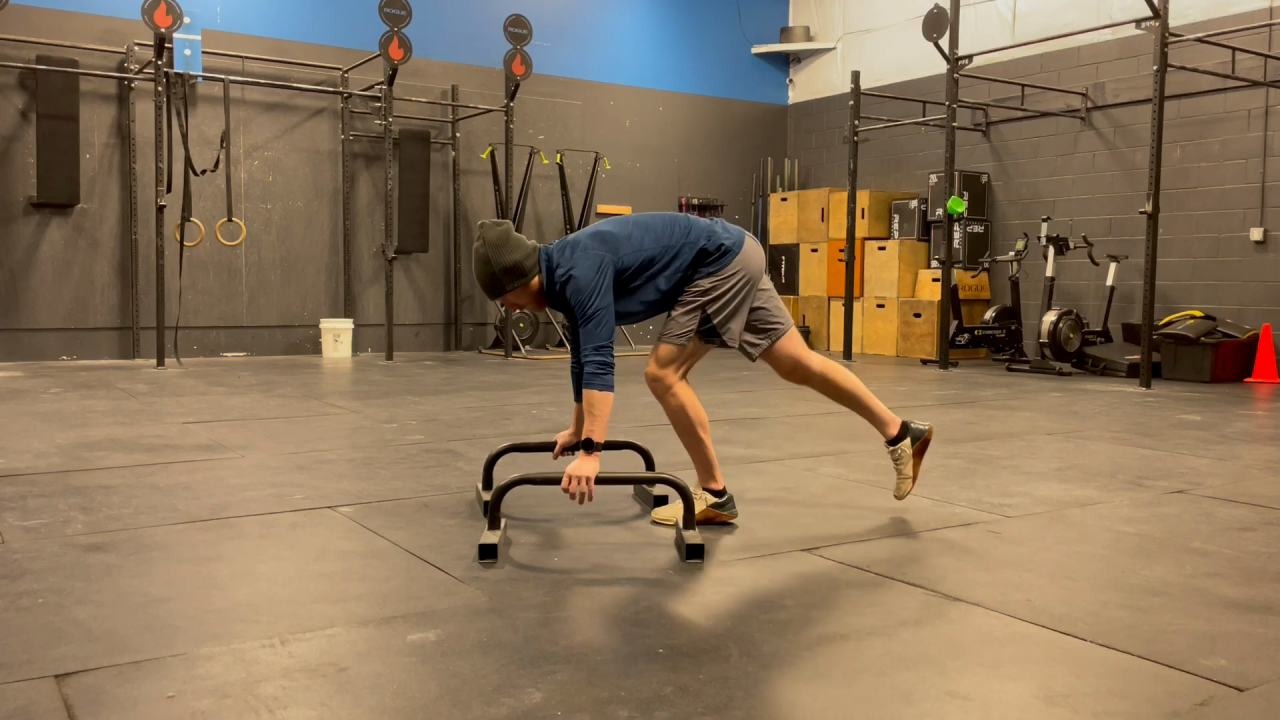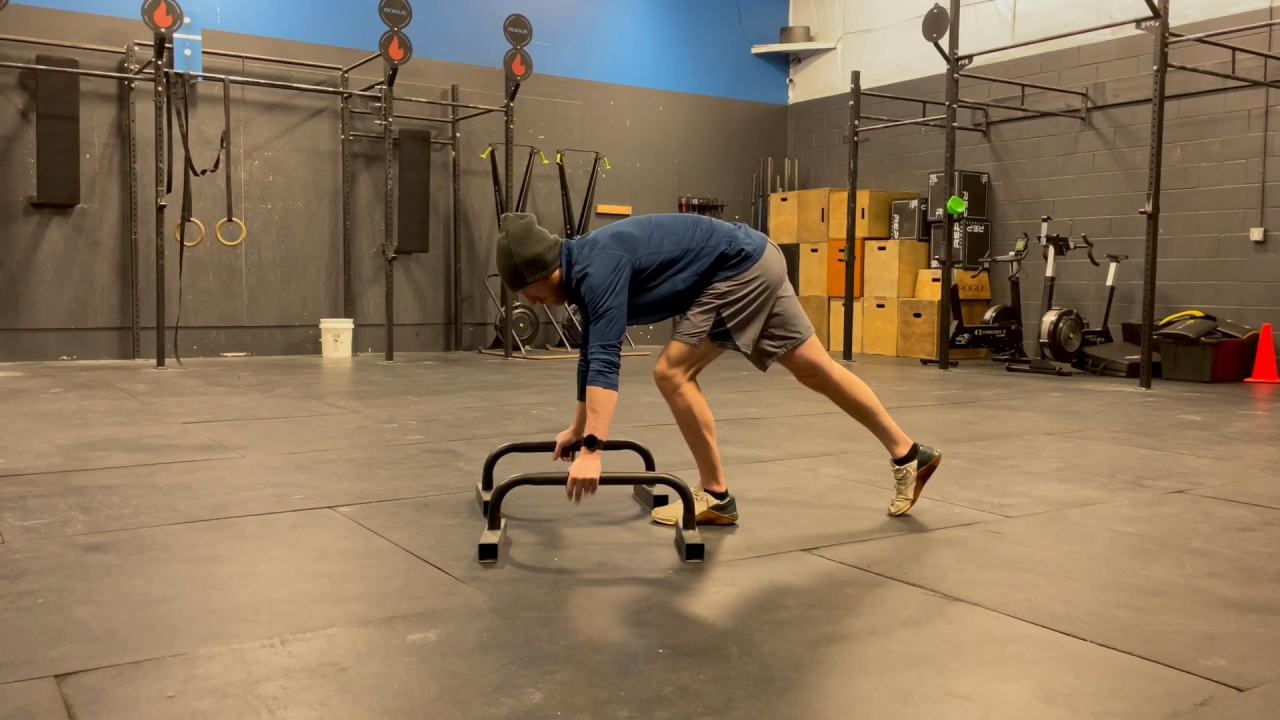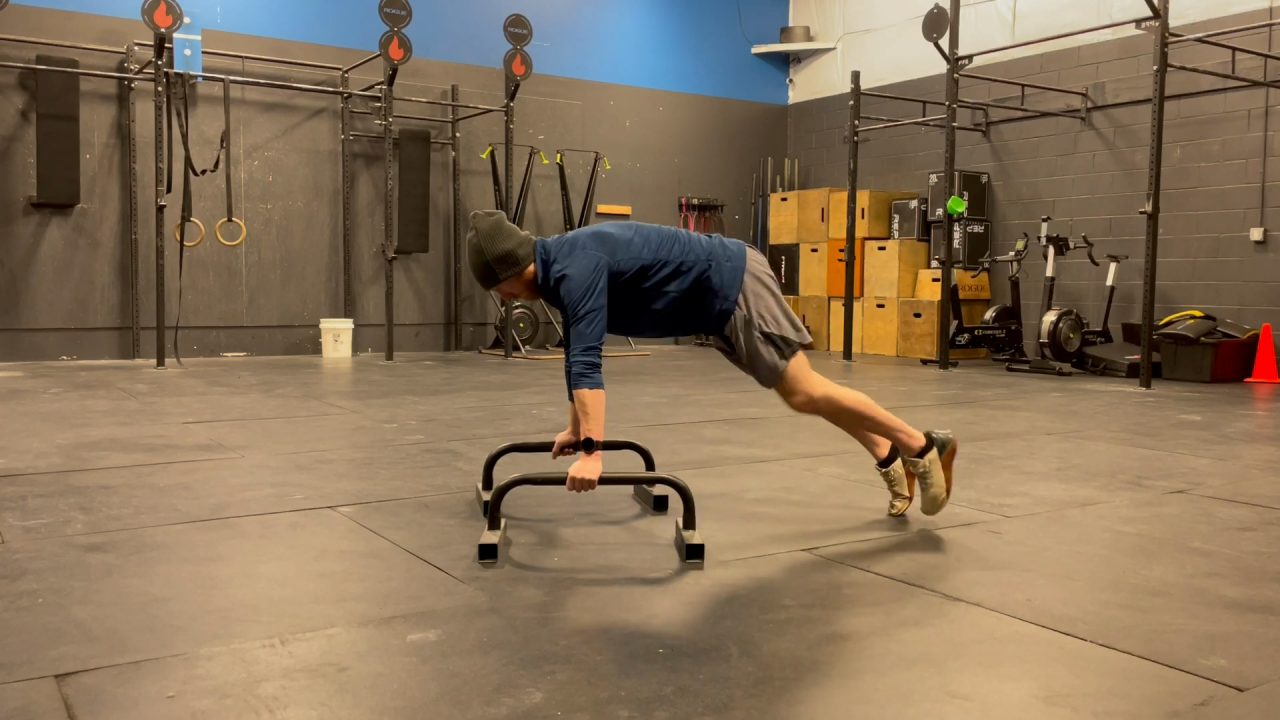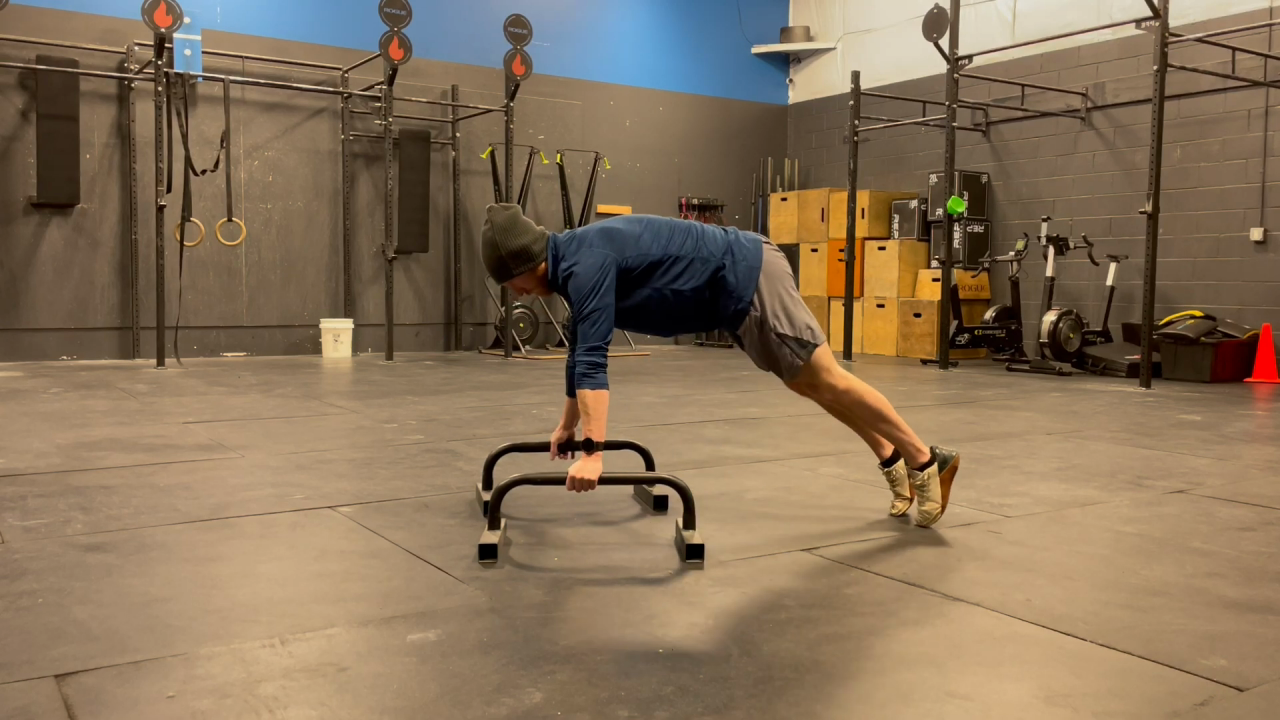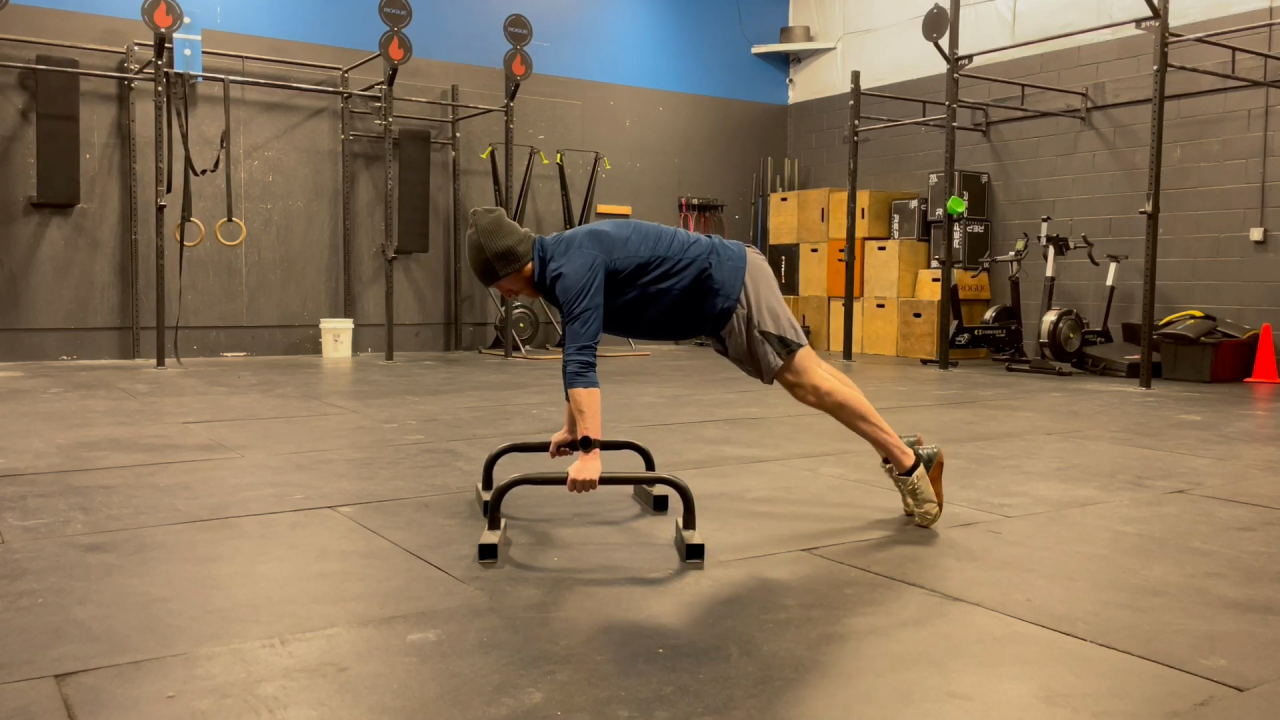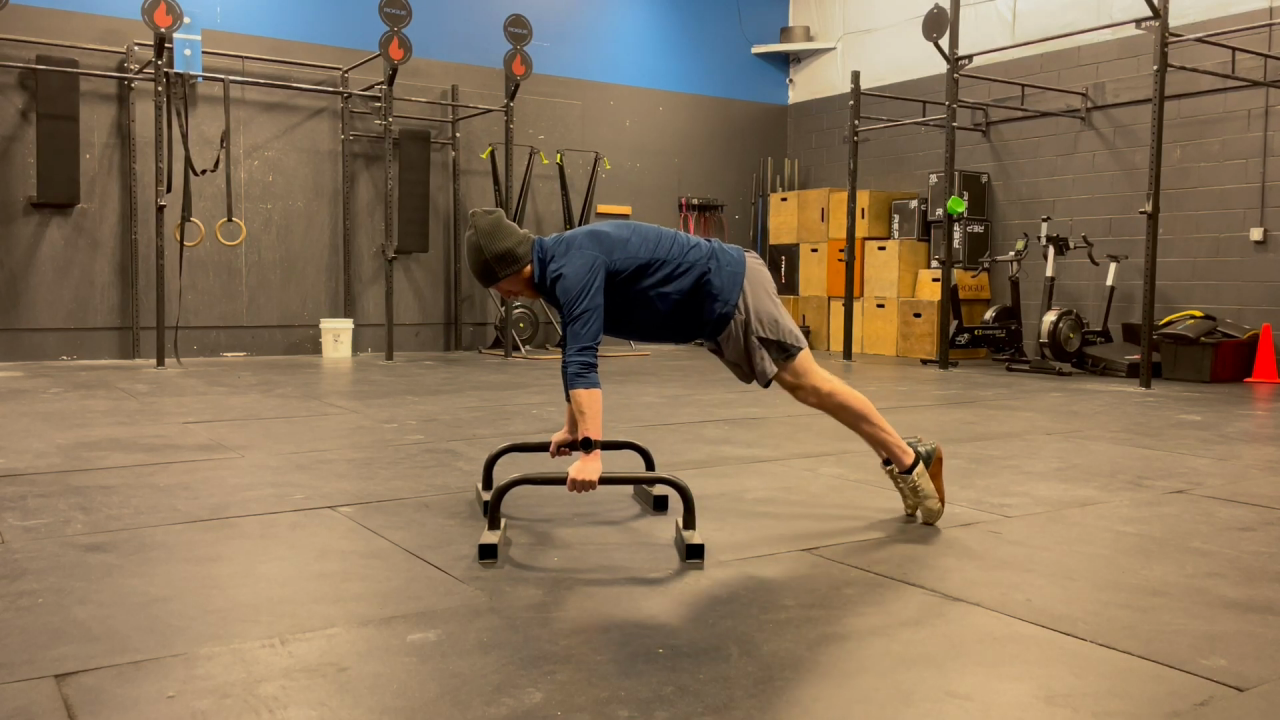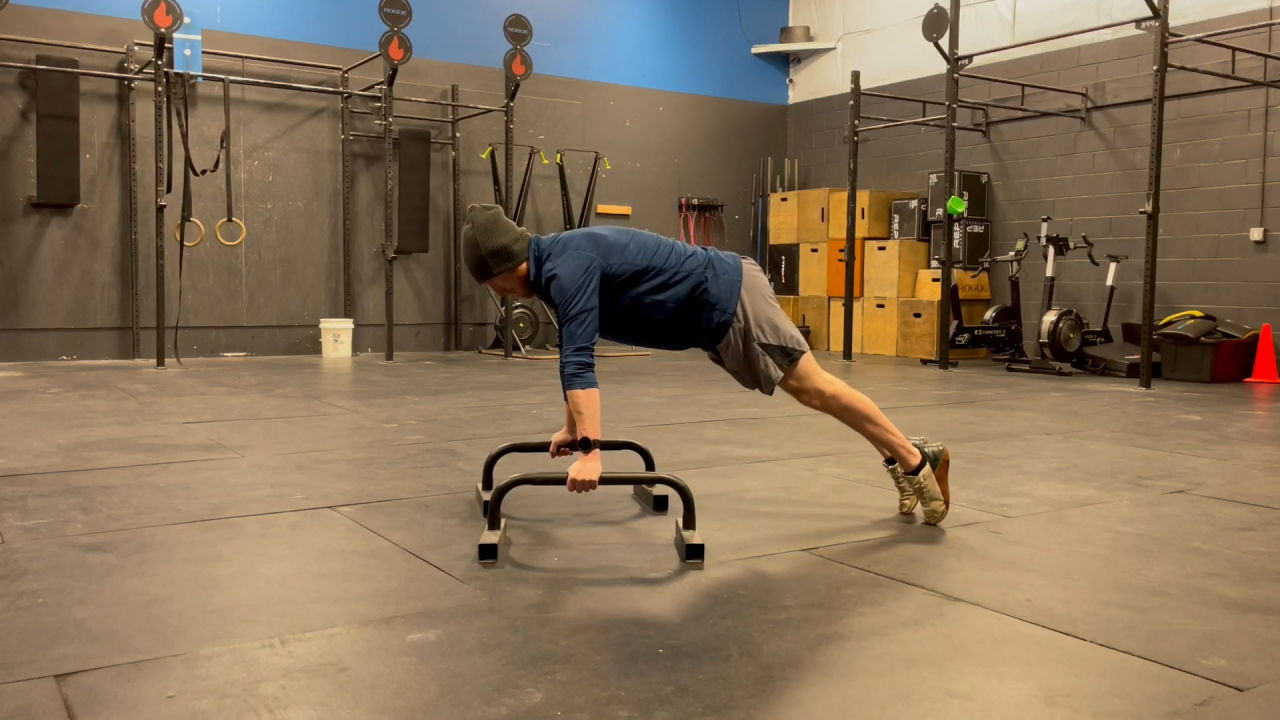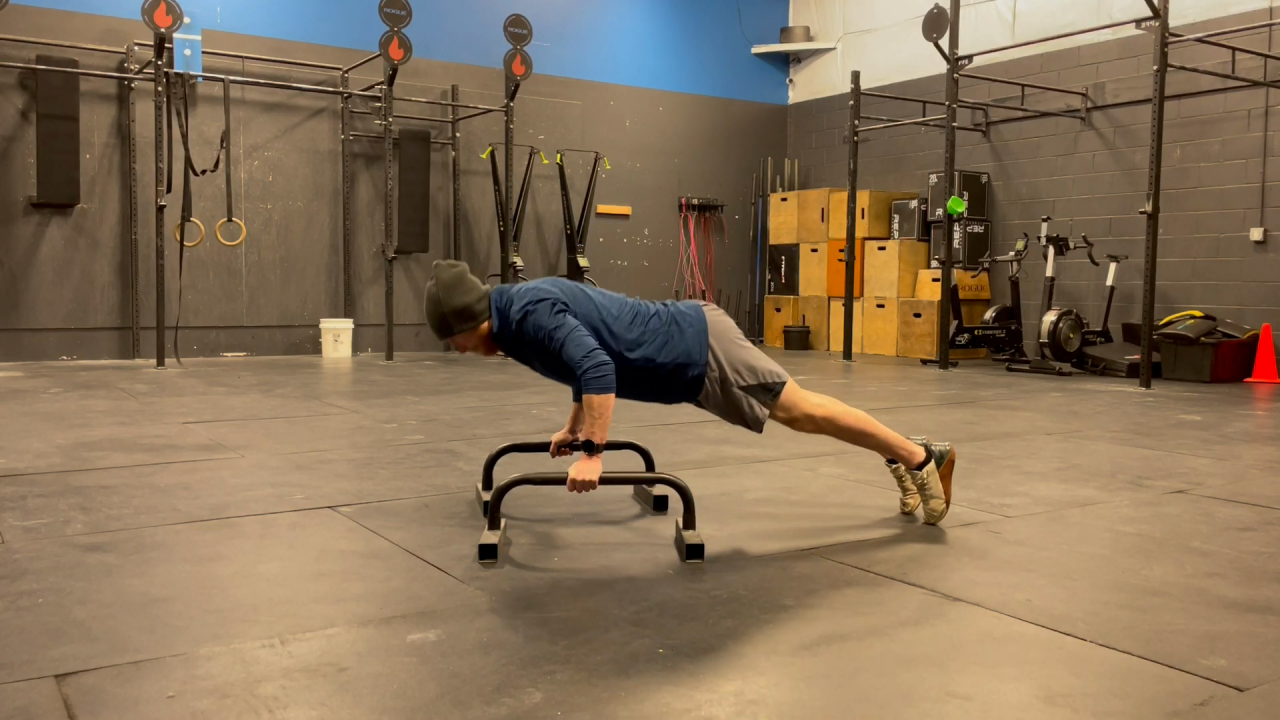
dt=0.5s
person 1, frame 1
left shoulder: (580, 272)
right shoulder: (566, 276)
left elbow: (599, 363)
right elbow: (584, 356)
left wrist: (589, 453)
right wrist: (578, 429)
left hip: (722, 259)
right hip: (734, 259)
left knee: (664, 374)
right knee: (798, 365)
left ankle: (715, 495)
right ankle: (900, 434)
person 1, frame 2
left shoulder: (598, 269)
right shoulder: (586, 270)
left elbow: (606, 360)
right elbow: (592, 353)
left wrist: (592, 451)
right wrist: (577, 429)
left hip: (742, 266)
right hip: (756, 264)
left knee: (672, 373)
right knee: (817, 371)
left ankle: (716, 496)
right ankle: (909, 456)
person 1, frame 3
left shoulder: (575, 269)
right shoulder: (563, 270)
left elbow: (588, 363)
right elbow: (578, 354)
left wrist: (591, 453)
right wrist: (575, 429)
left hip: (731, 283)
right hip: (724, 294)
left knee: (803, 391)
right knee: (798, 386)
left ankle: (922, 446)
right ankle: (888, 457)
person 1, frame 4
left shoulder: (586, 265)
right shoulder: (576, 261)
left elbow: (593, 359)
right elbow: (581, 350)
left wrist: (592, 453)
right wrist: (569, 424)
left hip: (745, 279)
right hip: (741, 280)
left knee: (826, 381)
right knee: (809, 381)
left ankle: (926, 461)
right ankle: (892, 459)
person 1, frame 5
left shoulder: (572, 267)
right shoulder: (561, 265)
left elbow: (581, 359)
right elbow: (577, 353)
left wrist: (590, 452)
right wrist: (571, 428)
left hip: (731, 284)
right hip: (721, 297)
left knee: (812, 382)
right knee: (806, 376)
left ankle: (911, 463)
right ankle: (893, 452)
person 1, frame 6
left shoulder: (572, 268)
right shoulder: (561, 265)
left elbow: (583, 360)
right elbow: (576, 354)
left wrist: (590, 452)
right wrist: (572, 427)
left hip: (729, 289)
right hip: (720, 302)
left knee: (811, 384)
right knee: (805, 382)
left ankle: (910, 459)
right ankle: (898, 454)
person 1, frame 7
left shoulder: (565, 267)
right shoulder: (557, 264)
left elbow: (578, 361)
right elbow: (578, 354)
left wrist: (590, 452)
right wrist: (574, 427)
left hip: (726, 298)
right hip: (716, 311)
left knee: (814, 388)
right knee: (809, 388)
left ankle: (918, 461)
right ankle: (897, 457)
person 1, frame 8
left shoulder: (529, 313)
right shoulder: (521, 310)
left elbow: (597, 370)
right elbow: (588, 360)
left wrist: (591, 454)
right wrist: (574, 429)
left hip: (699, 351)
right hip: (690, 348)
left knee: (803, 413)
right knee: (800, 411)
left ankle: (920, 457)
right ankle: (902, 459)
